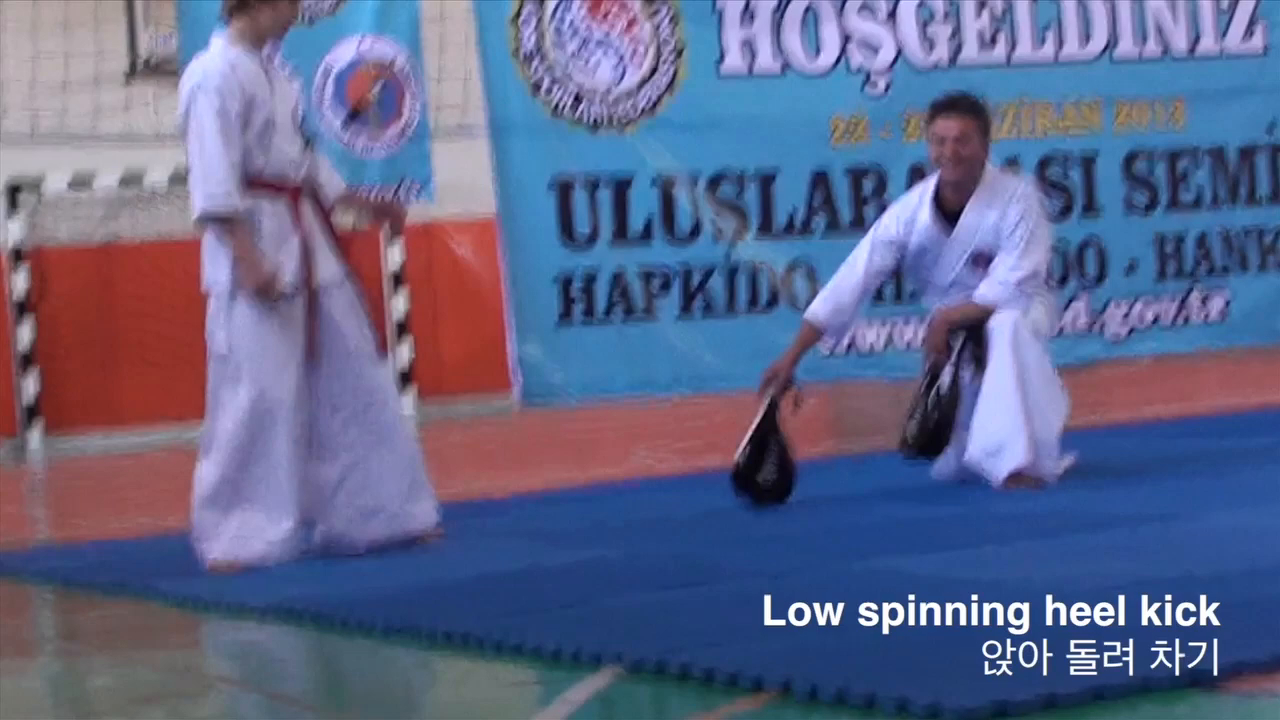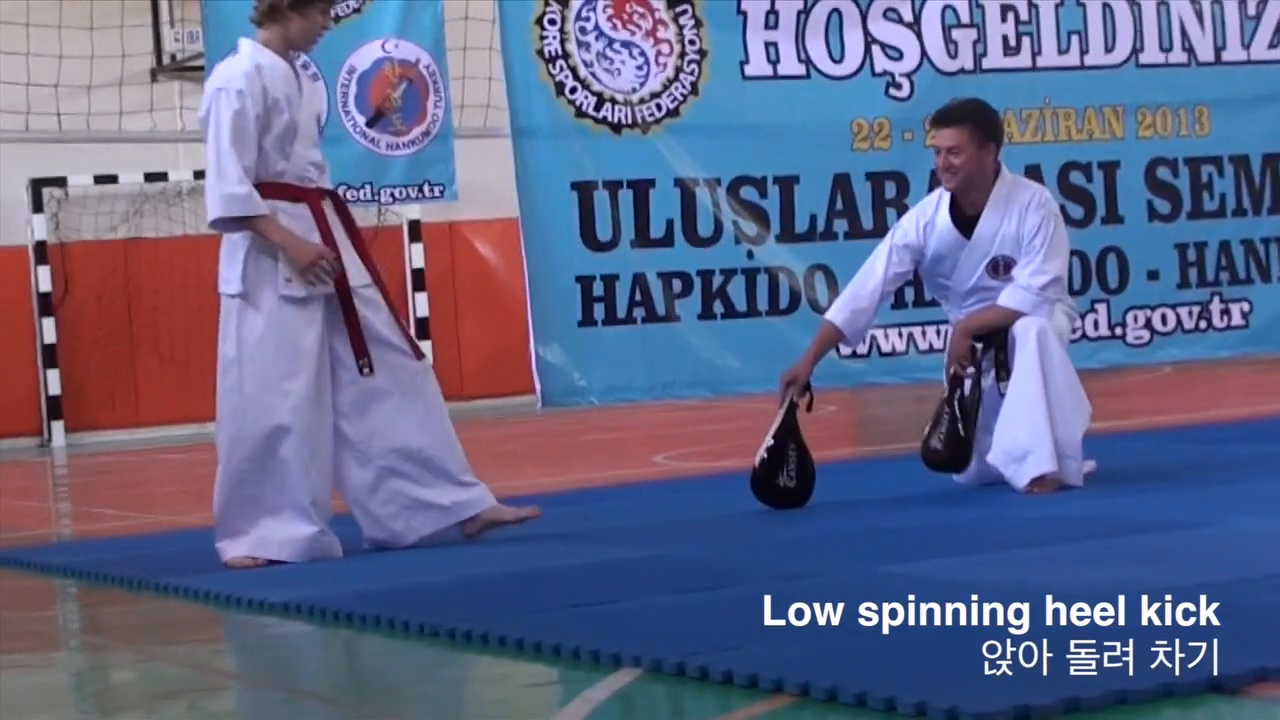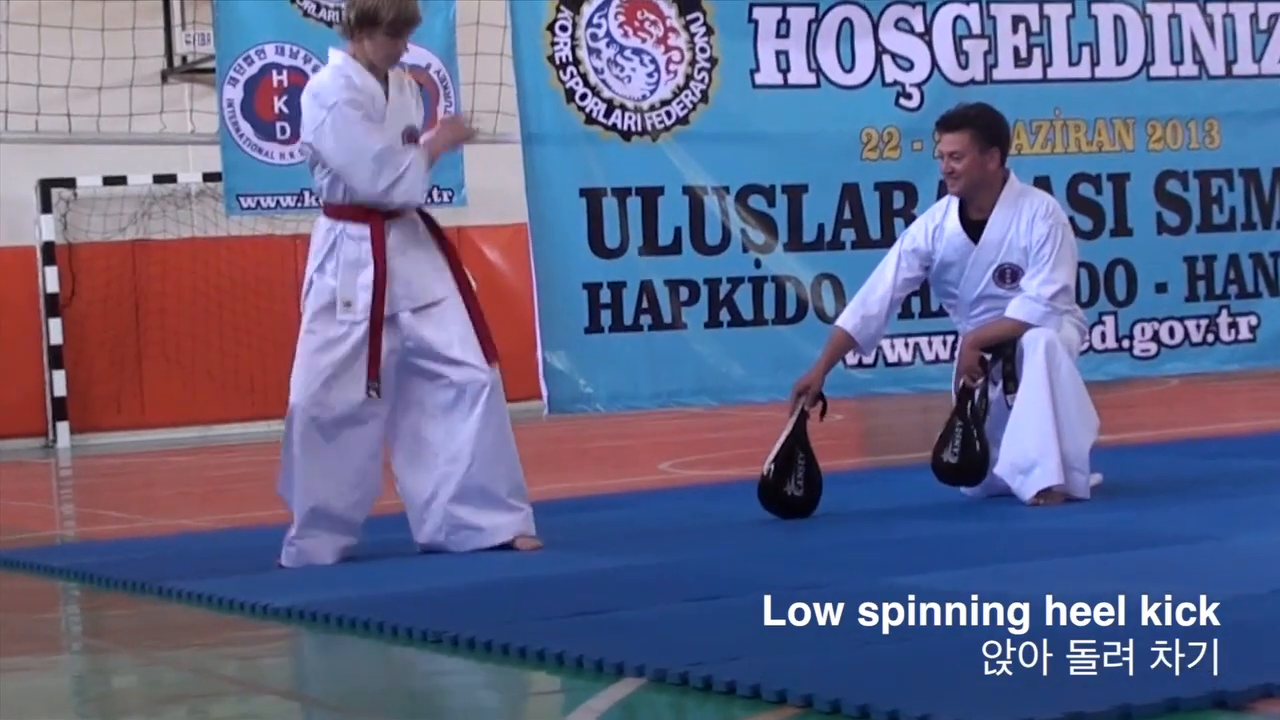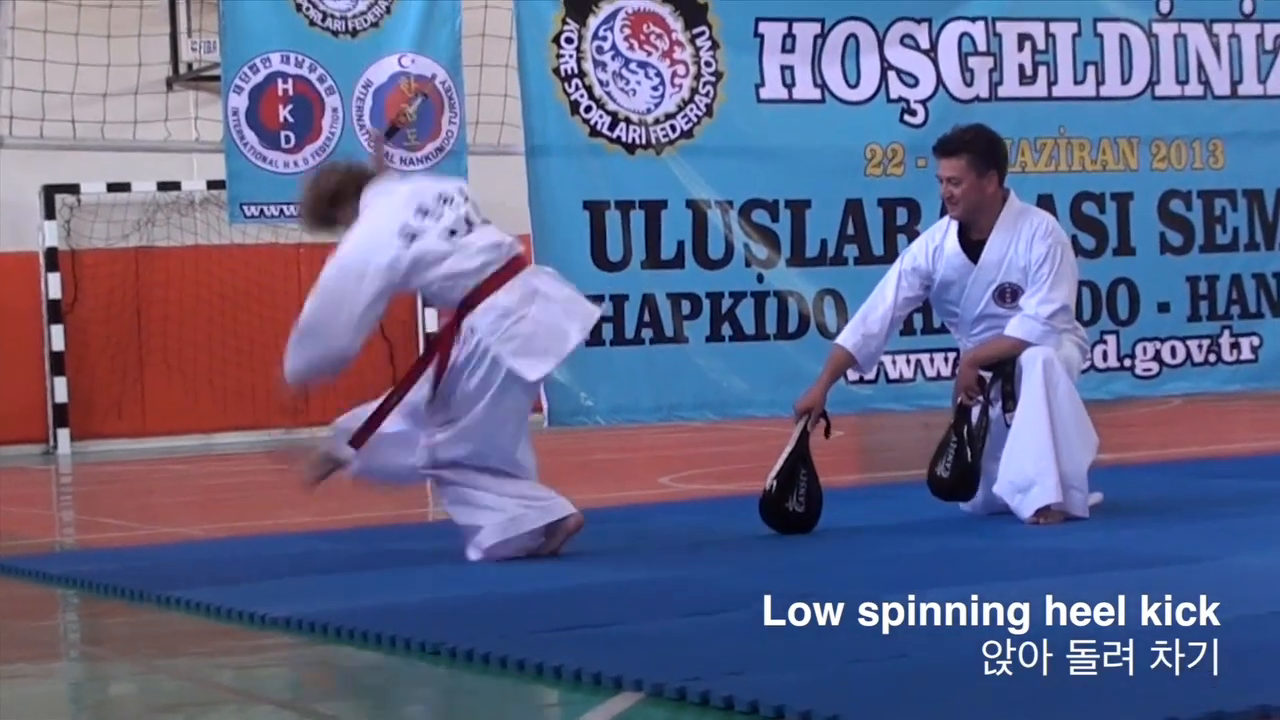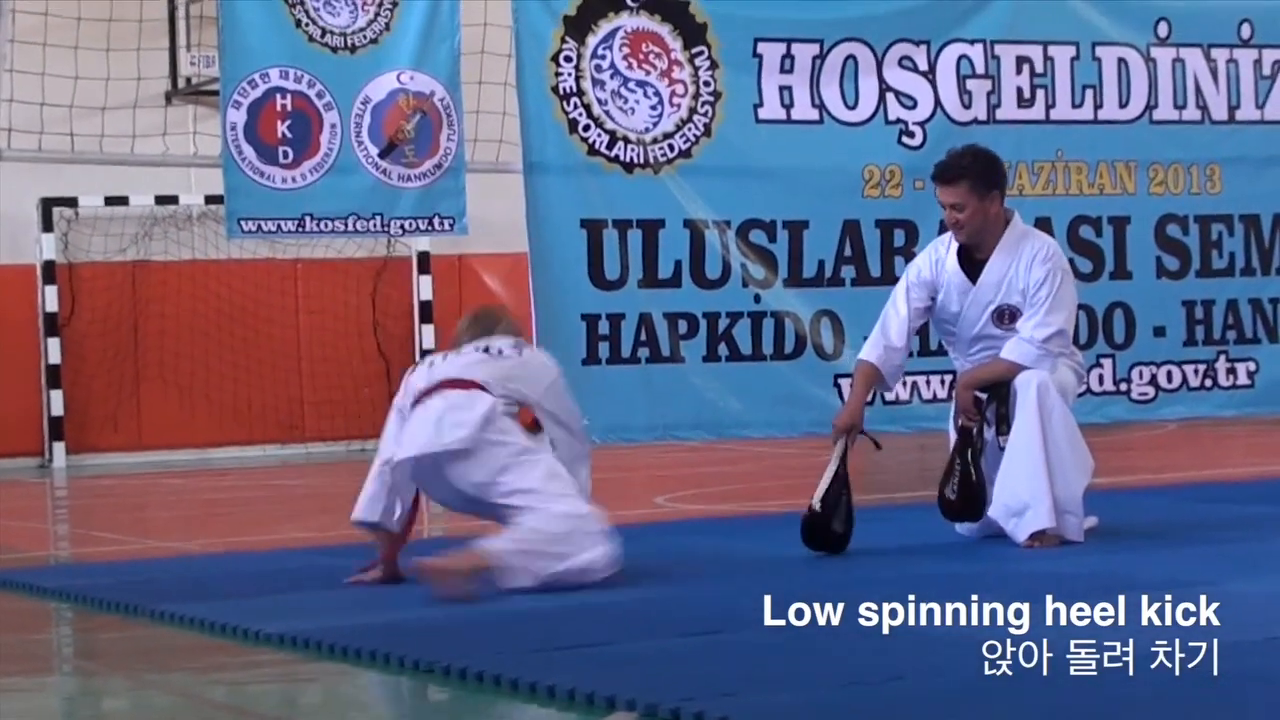
dt=0.4s
person 1, frame 1
left shoulder: (272, 73)
right shoulder: (214, 72)
right elbow: (214, 176)
left wrist: (360, 203)
right wrist: (246, 255)
left hip: (302, 242)
right hip: (251, 245)
left knee: (350, 380)
right knee: (259, 389)
left ankle: (379, 513)
right ankle: (240, 534)
person 1, frame 2
left shoulder: (295, 77)
right shoulder: (237, 79)
right elbow: (227, 183)
right wrist: (286, 240)
left hip: (324, 245)
right hip: (270, 256)
left knee: (389, 373)
right knee: (270, 396)
left ankle: (454, 505)
right ankle: (260, 531)
person 1, frame 3
left shoulder: (403, 88)
right shoulder: (328, 93)
right elbow: (379, 172)
right wrist: (432, 141)
left hip: (410, 249)
right hip: (346, 257)
left knee: (468, 379)
right knee: (322, 401)
left ankle: (494, 521)
right ankle: (321, 536)
person 1, frame 4
left shoulder: (362, 239)
right shoulder: (417, 188)
left elbow: (327, 334)
left wrist: (303, 374)
left hip: (502, 325)
right hip: (529, 299)
left knee: (455, 450)
person 1, frame 5
left shoulder: (420, 372)
right shoulder: (532, 358)
left elbow: (389, 461)
right elbow: (572, 432)
left hip: (424, 445)
right hip: (474, 431)
right knee: (573, 529)
person 2, frame 1
left shoulder: (1017, 196)
right shoulder: (910, 211)
left elbow: (1014, 286)
right elbow: (849, 285)
left wrist: (944, 320)
right wrist: (791, 358)
left hip: (1015, 317)
right hip: (952, 335)
left knee: (1007, 325)
right knee: (950, 466)
left ankle: (1026, 458)
person 2, frame 2
left shoulder: (1032, 203)
right shoulder: (925, 218)
left elbow: (1037, 293)
right elbow: (865, 291)
left wrist: (966, 327)
right wrist: (809, 360)
left hip: (1034, 320)
right hip: (971, 340)
left knee: (1032, 333)
right knee: (972, 470)
left ankle: (1047, 462)
person 2, frame 3
left shoulder: (1039, 213)
right shoulder: (934, 225)
left elbow: (1045, 303)
right elbow: (876, 298)
left wrist: (974, 340)
right wrist: (821, 368)
left hip: (1044, 332)
right hip: (980, 350)
left knee: (1041, 345)
right knee: (979, 481)
left ankle: (1054, 475)
person 2, frame 4
left shoulder: (1039, 232)
right shoulder: (934, 245)
left elbow: (1044, 322)
right elbow: (875, 316)
left wrist: (971, 359)
right wrist: (822, 385)
left hip: (1046, 351)
right hip: (982, 371)
left knee: (1038, 362)
right knee: (980, 500)
left ankle: (1053, 493)
person 2, frame 5
left shoulder: (1040, 254)
right shoulder: (935, 259)
left elbow: (1041, 347)
right elbow: (889, 334)
left wrist: (969, 379)
right wrist: (856, 402)
left hip: (1041, 375)
right hip: (974, 393)
left knee: (1032, 386)
right knee: (975, 523)
left ankle: (1048, 517)
